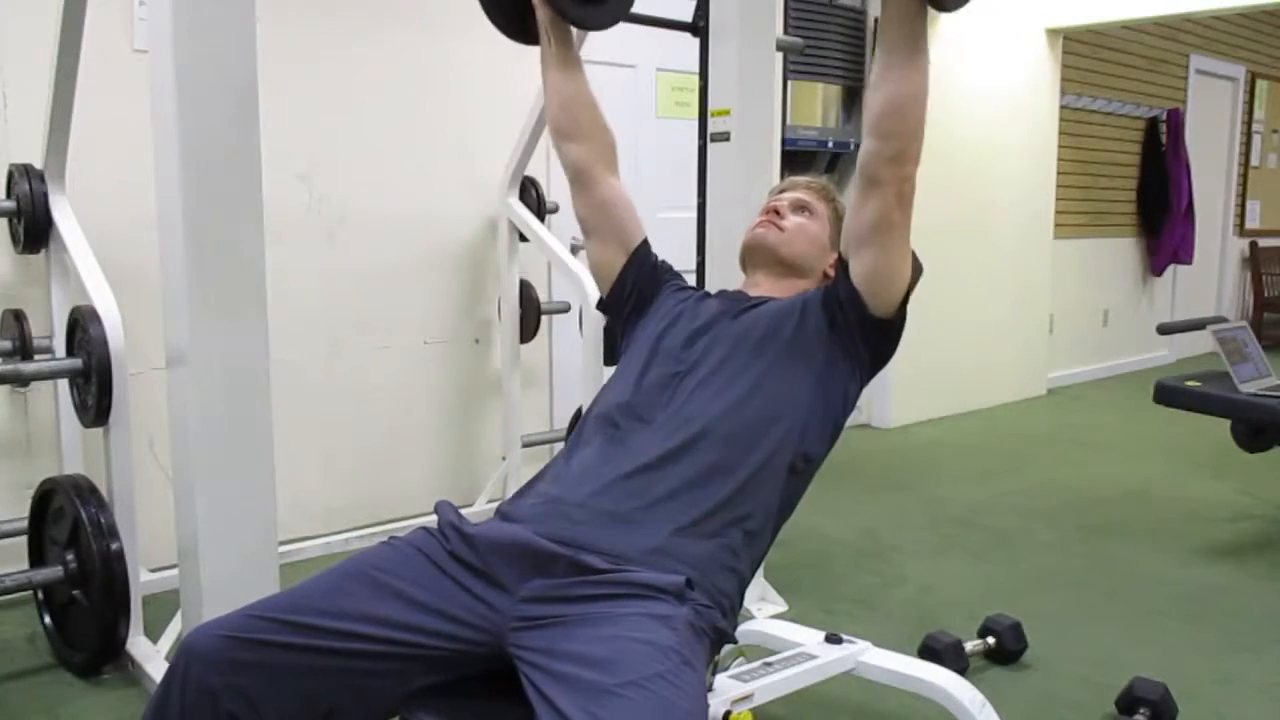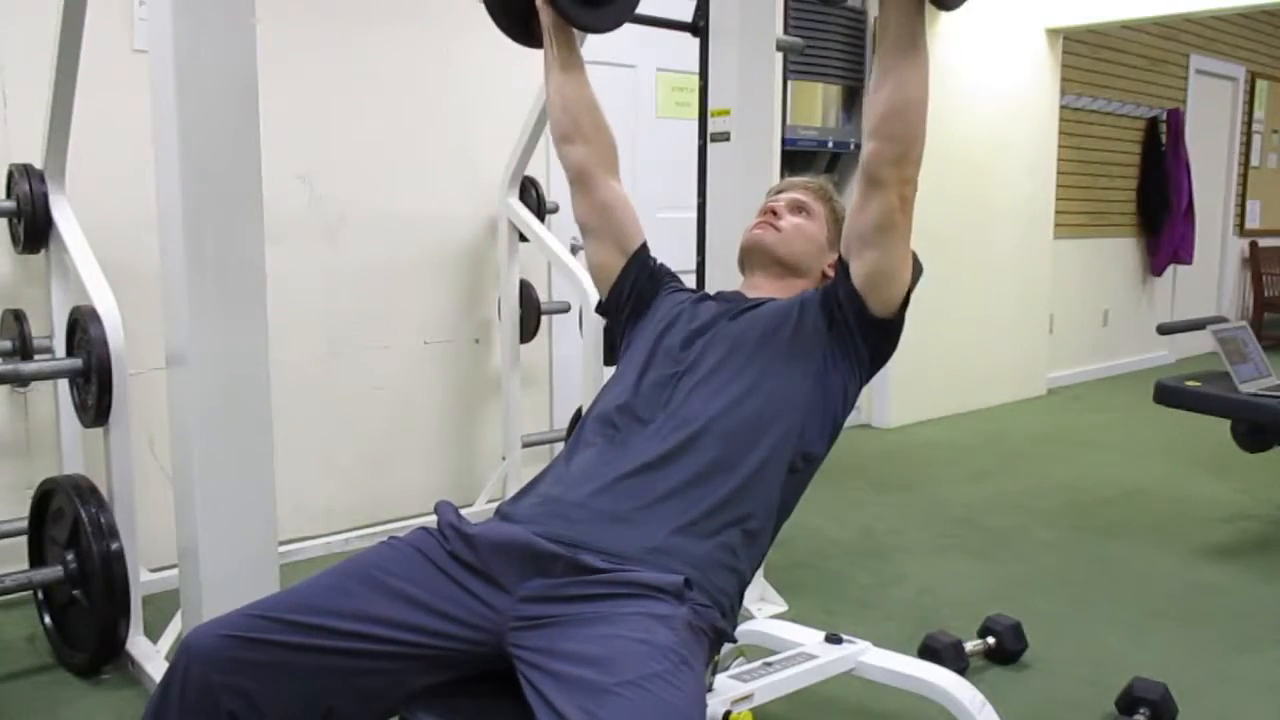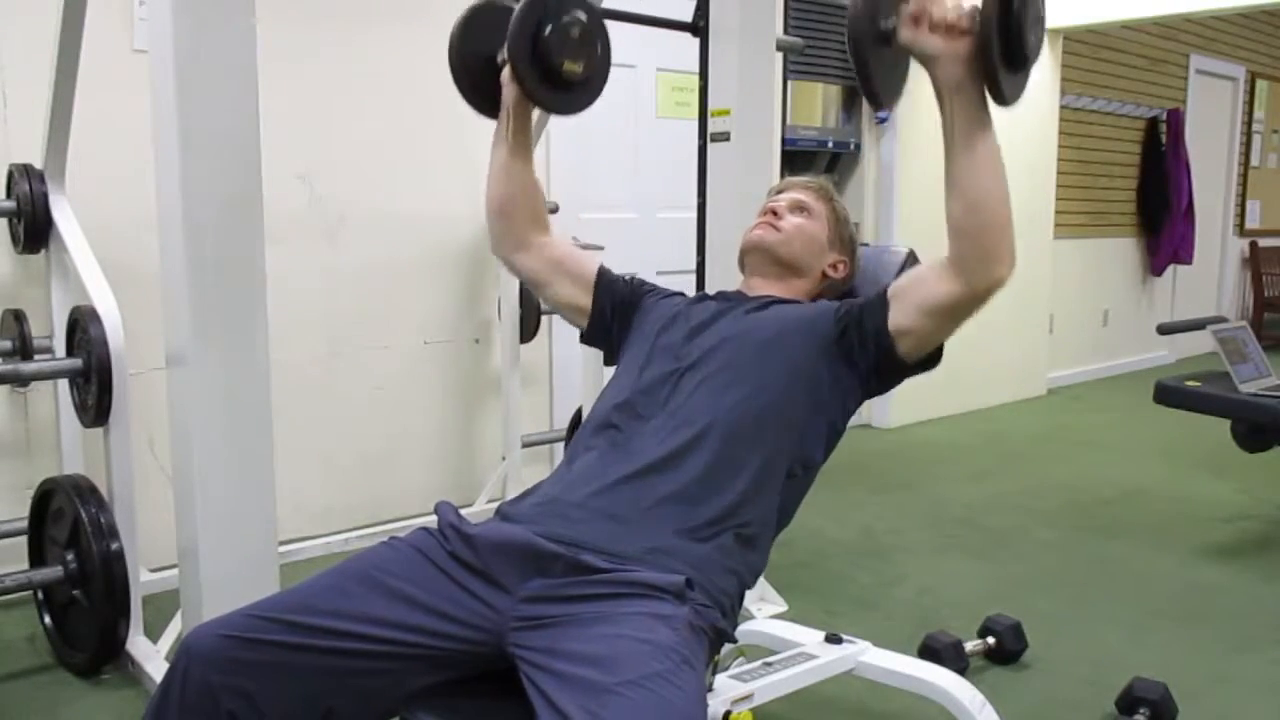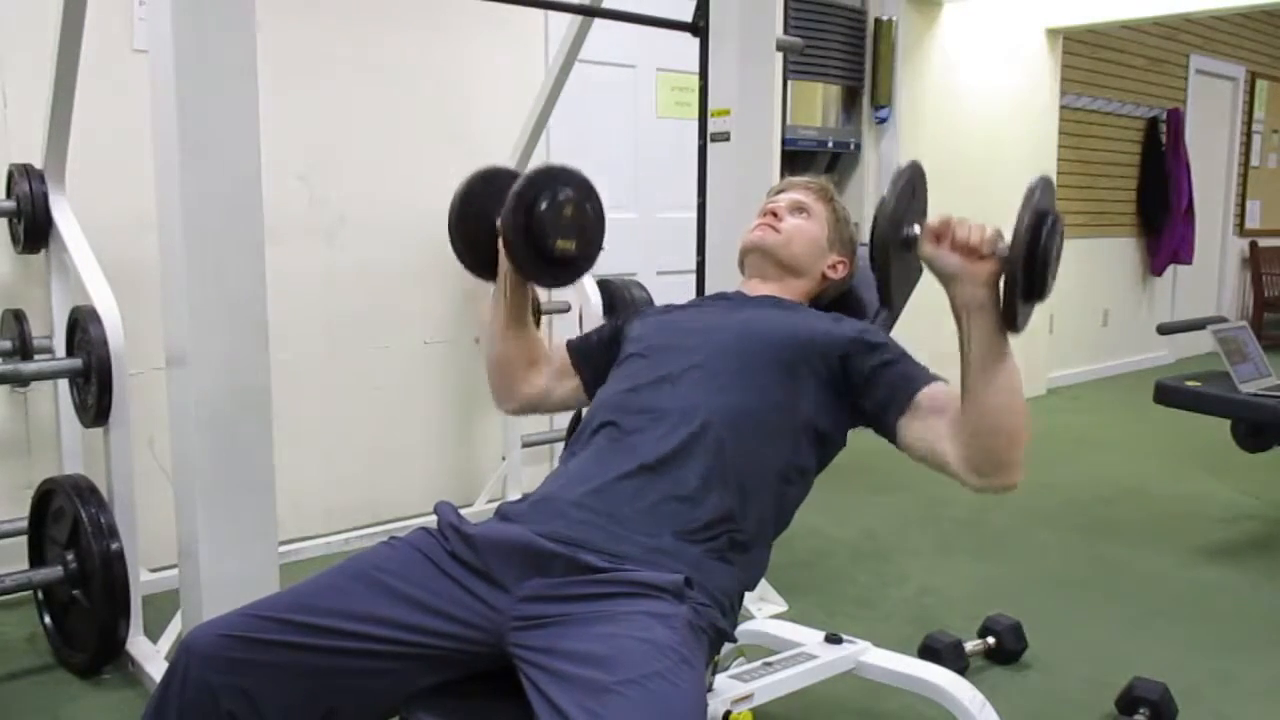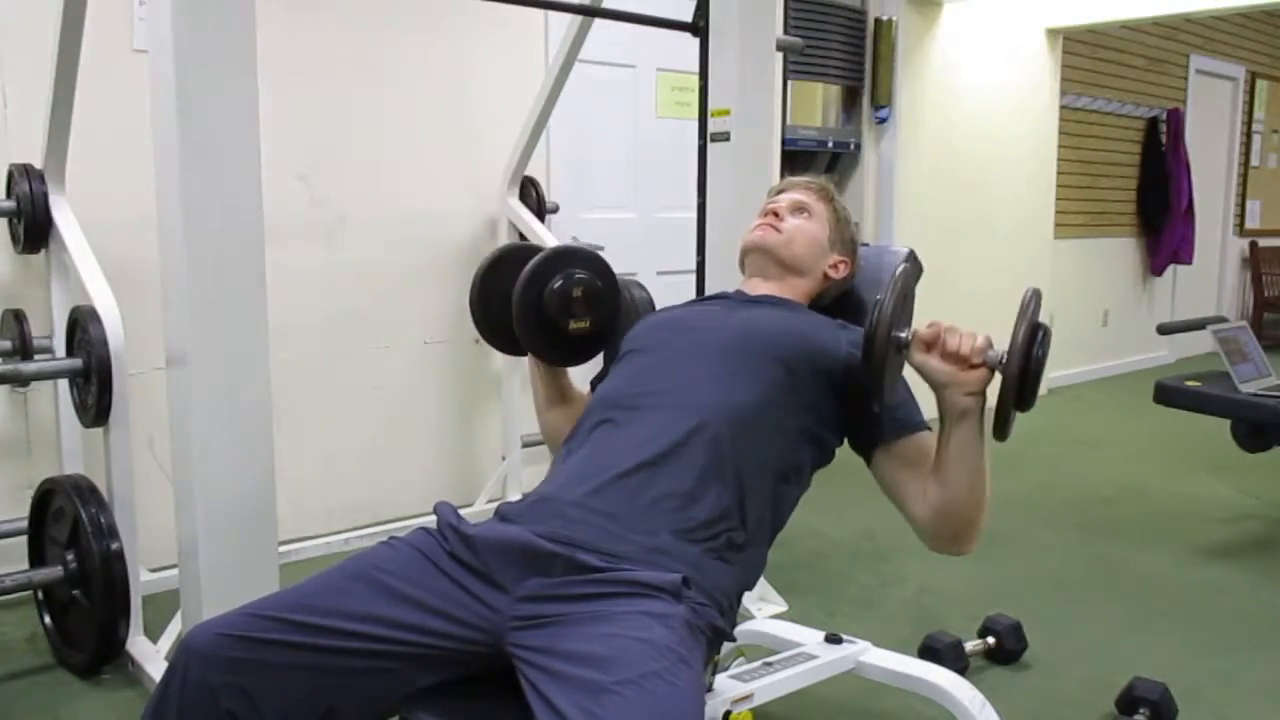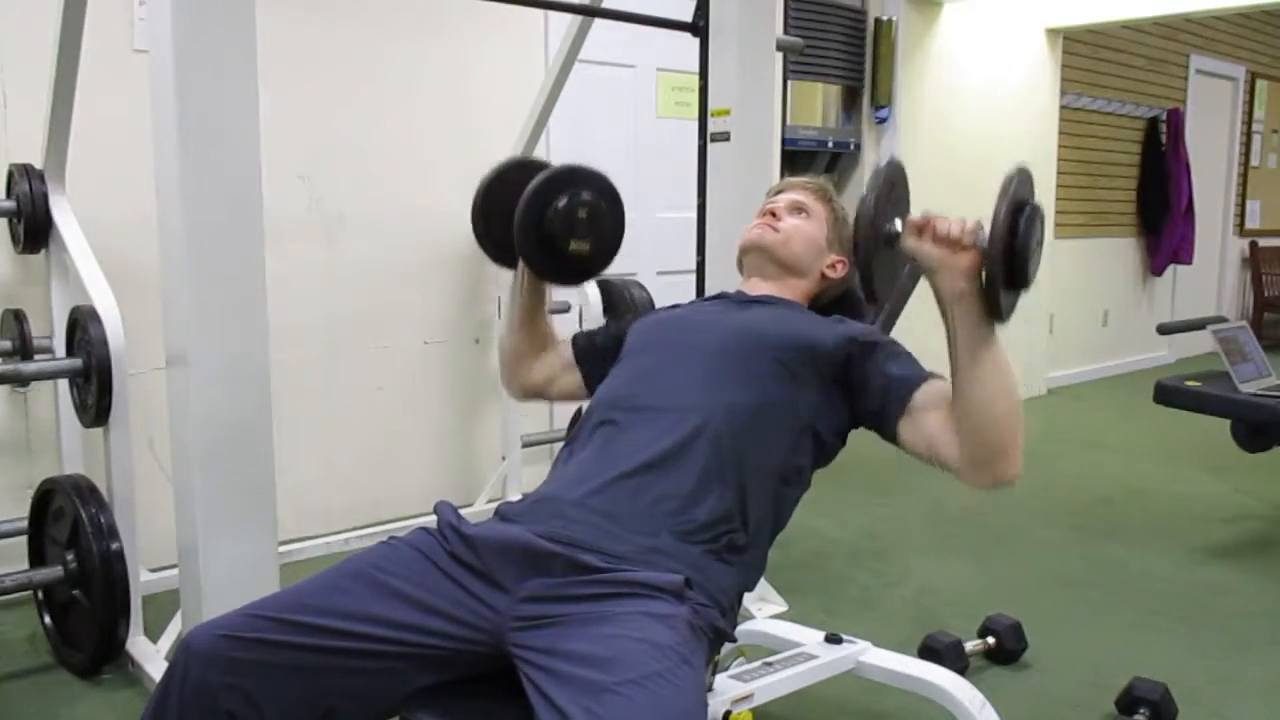
dt=0.4s
person 1, frame 1
left shoulder: (834, 334)
right shoulder: (661, 304)
left elbow: (888, 174)
right elbow: (588, 164)
left hip: (642, 596)
right hip: (496, 549)
person 1, frame 2
left shoulder: (831, 333)
right shoulder: (661, 306)
left elbow: (888, 181)
right elbow: (589, 170)
left hip: (644, 596)
right hip: (496, 549)
person 1, frame 3
left shoulder: (837, 336)
right shoulder: (658, 312)
left elbow: (977, 274)
right elbow: (522, 245)
left wrist: (956, 87)
right wrist: (518, 109)
left hip: (639, 599)
right hip: (497, 552)
person 1, frame 4
left shoulder: (840, 345)
right shoulder: (654, 322)
left elbow: (990, 464)
right elbow: (516, 384)
left wrist: (974, 304)
right wrist: (515, 263)
left hip: (645, 596)
right hip: (496, 551)
person 1, frame 5
left shoulder: (840, 351)
right shoulder: (661, 323)
left elbow: (948, 528)
left wrist: (961, 403)
left hip: (645, 595)
right hip: (497, 550)
person 1, frame 6
left shoulder: (838, 346)
right shoulder: (660, 321)
left elbow: (991, 457)
right elbow: (523, 371)
left wrist: (962, 296)
right wrist: (531, 260)
left hip: (644, 595)
right hip: (501, 552)
